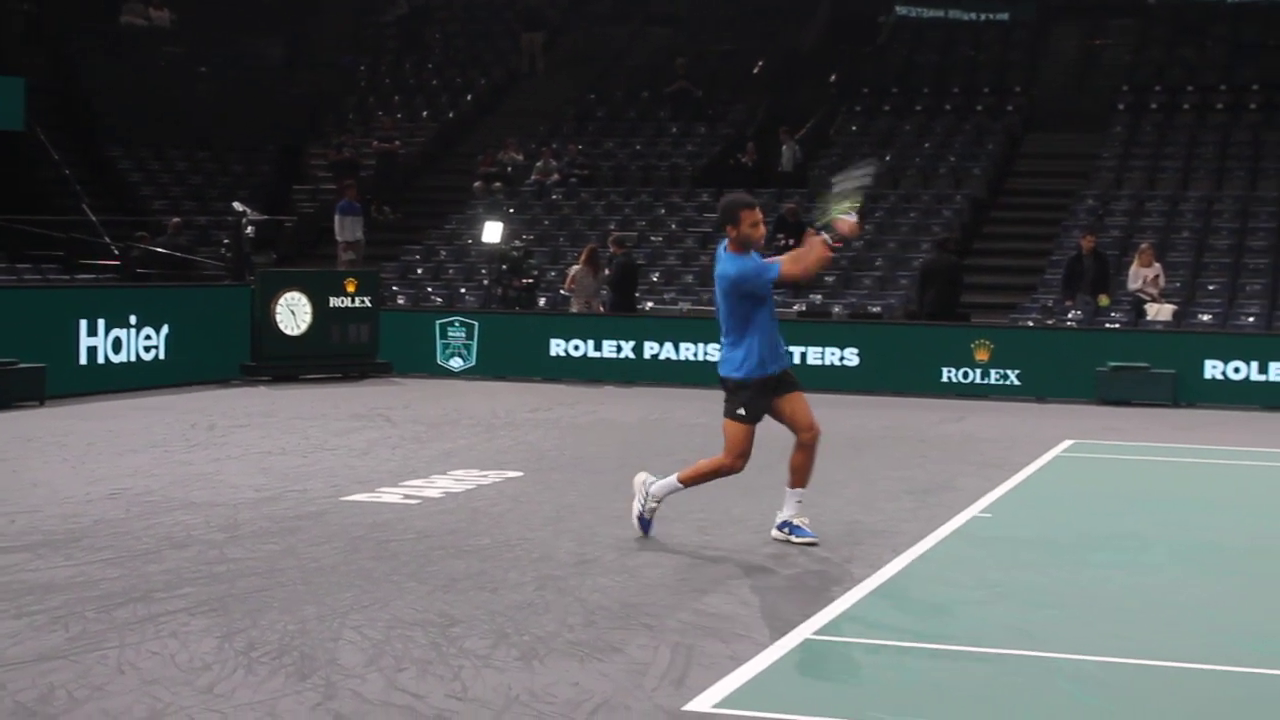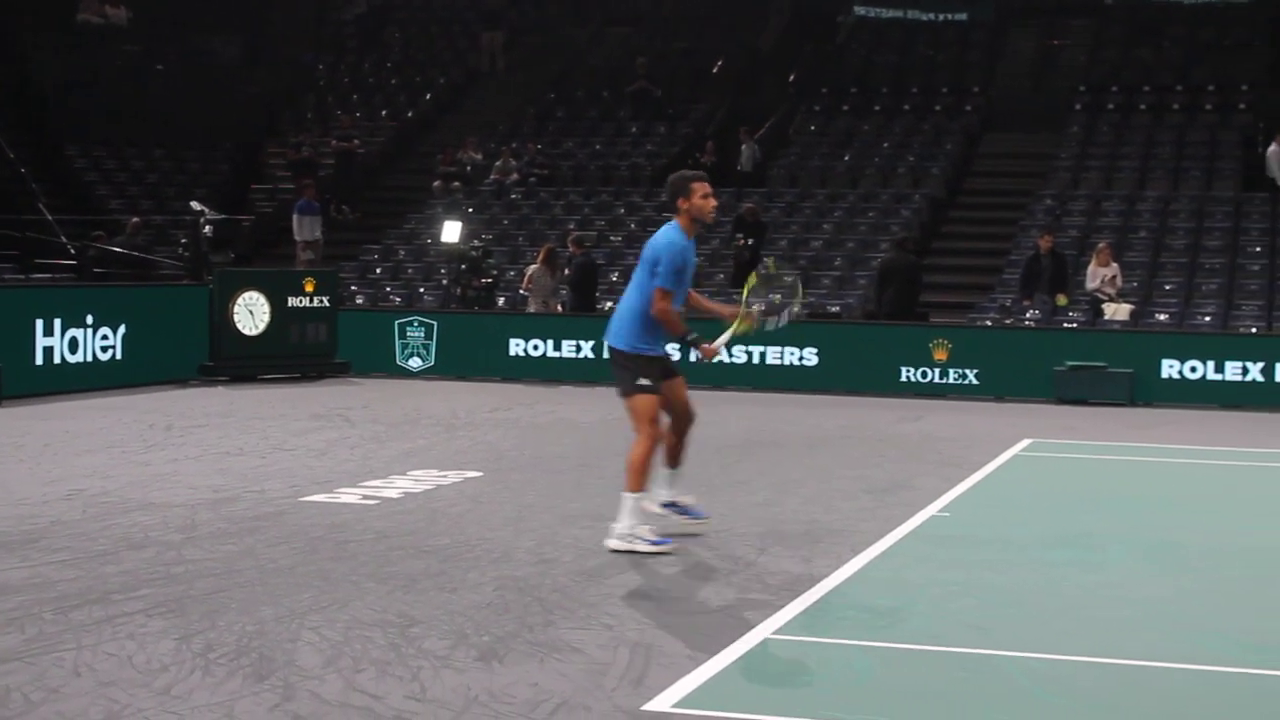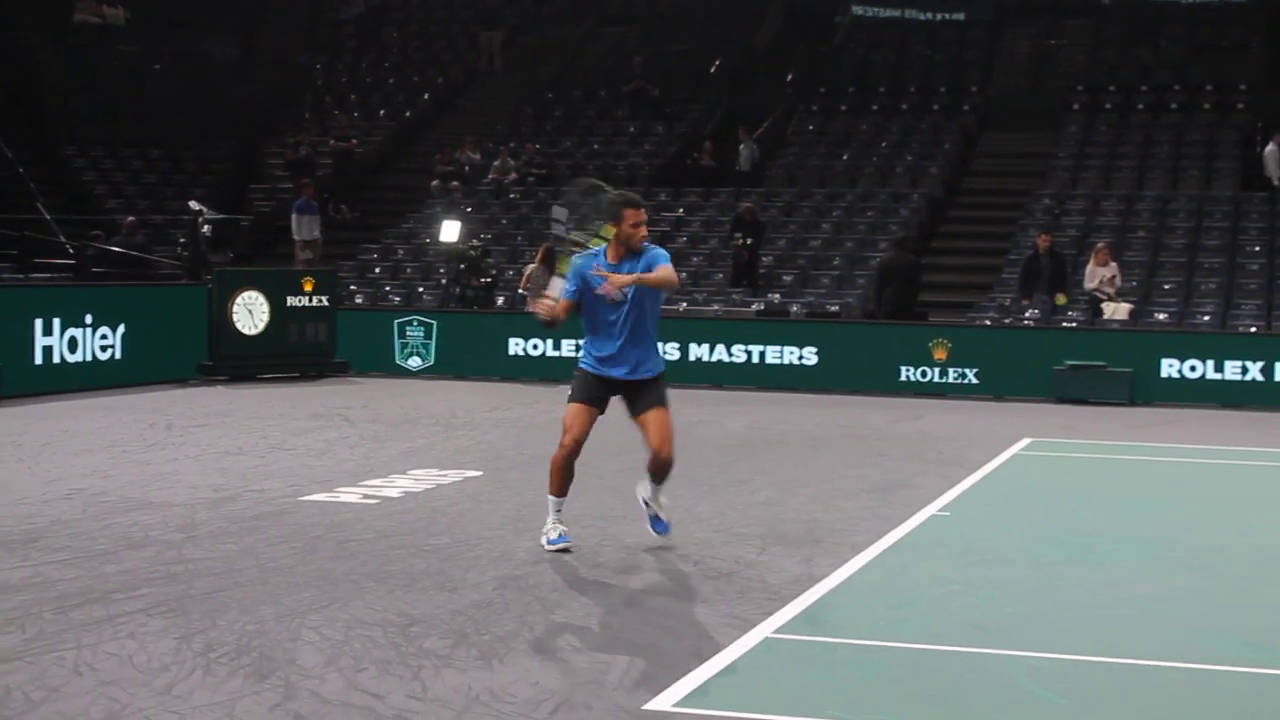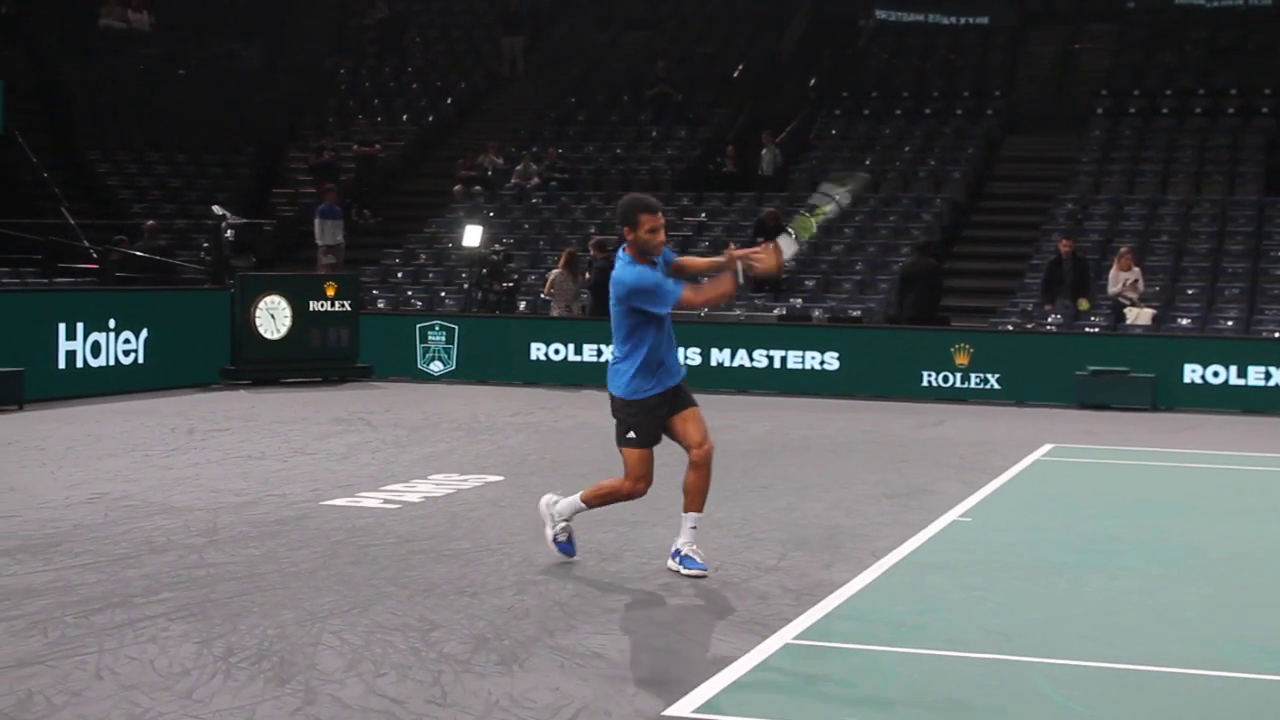
dt=0.5s
person 1, frame 1
left shoulder: (739, 251)
right shoulder: (737, 270)
left elbow: (781, 266)
right elbow: (801, 272)
left wrist: (811, 246)
right wrist: (819, 246)
left hip: (772, 365)
right hip: (744, 373)
left knee: (809, 434)
right knee: (734, 461)
left ankle: (788, 519)
right ankle: (654, 490)
person 1, frame 2
left shoulder: (678, 238)
right shoulder: (674, 244)
right elbow: (661, 308)
left wrist: (722, 310)
right wrist: (694, 343)
left hip: (647, 345)
right hip: (633, 344)
left knee: (683, 416)
right knee: (650, 434)
left ankle: (665, 497)
right ankle: (625, 529)
person 1, frame 3
left shoulder: (654, 255)
right shoulder: (583, 264)
left elbow: (669, 278)
right elbow: (562, 313)
left wrist: (628, 279)
right wrist: (545, 310)
left hip: (645, 370)
right hip: (595, 367)
left knee: (662, 453)
right knee: (569, 443)
left ankle: (650, 493)
right ankle: (554, 522)
person 1, frame 4
left shoulder: (655, 251)
right shoulder: (631, 279)
left elbow: (685, 267)
right elbow: (701, 299)
left wrist: (730, 260)
right wrist: (742, 269)
left hip: (669, 381)
right hip: (634, 389)
left knee: (702, 451)
right knee: (636, 483)
left ankle: (684, 545)
right ankle: (560, 508)
